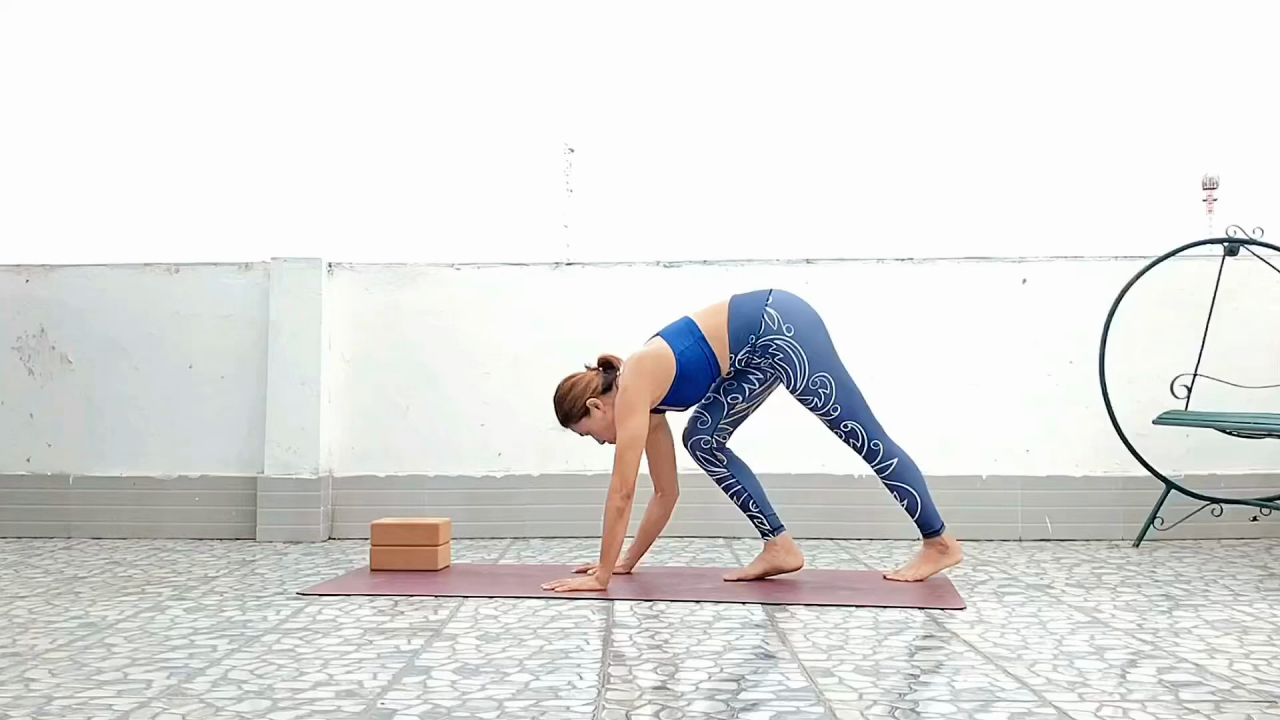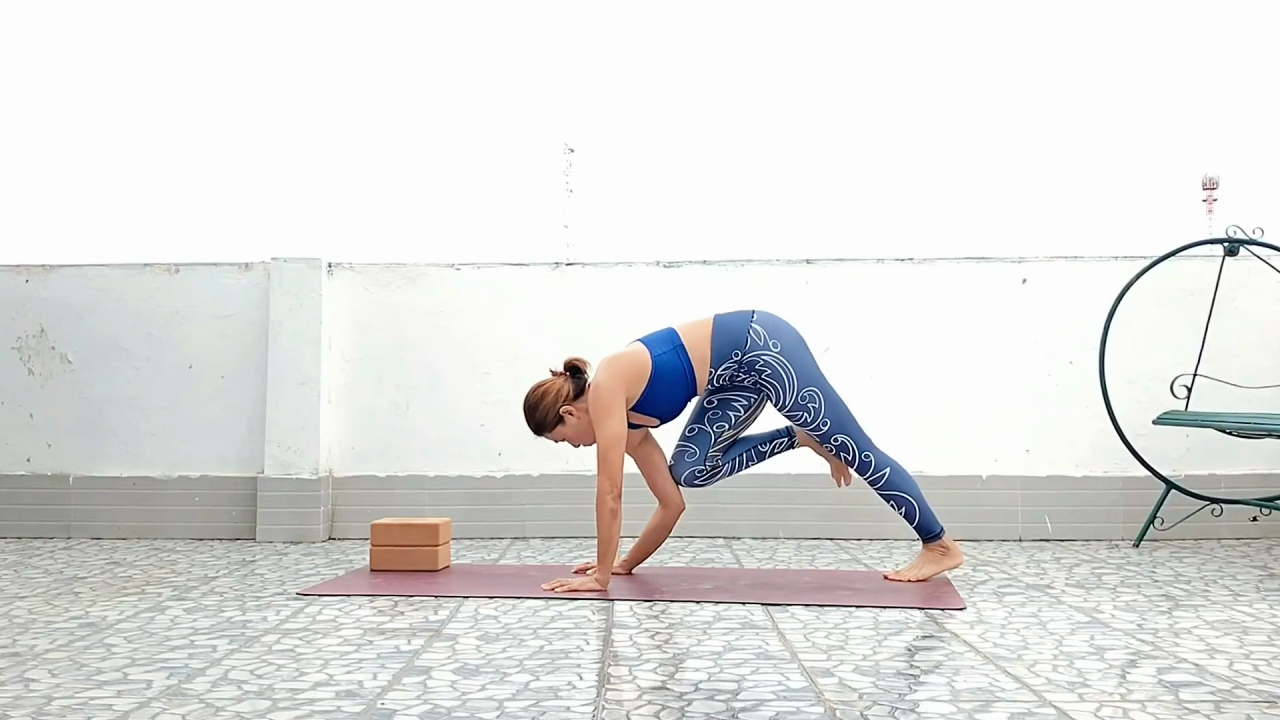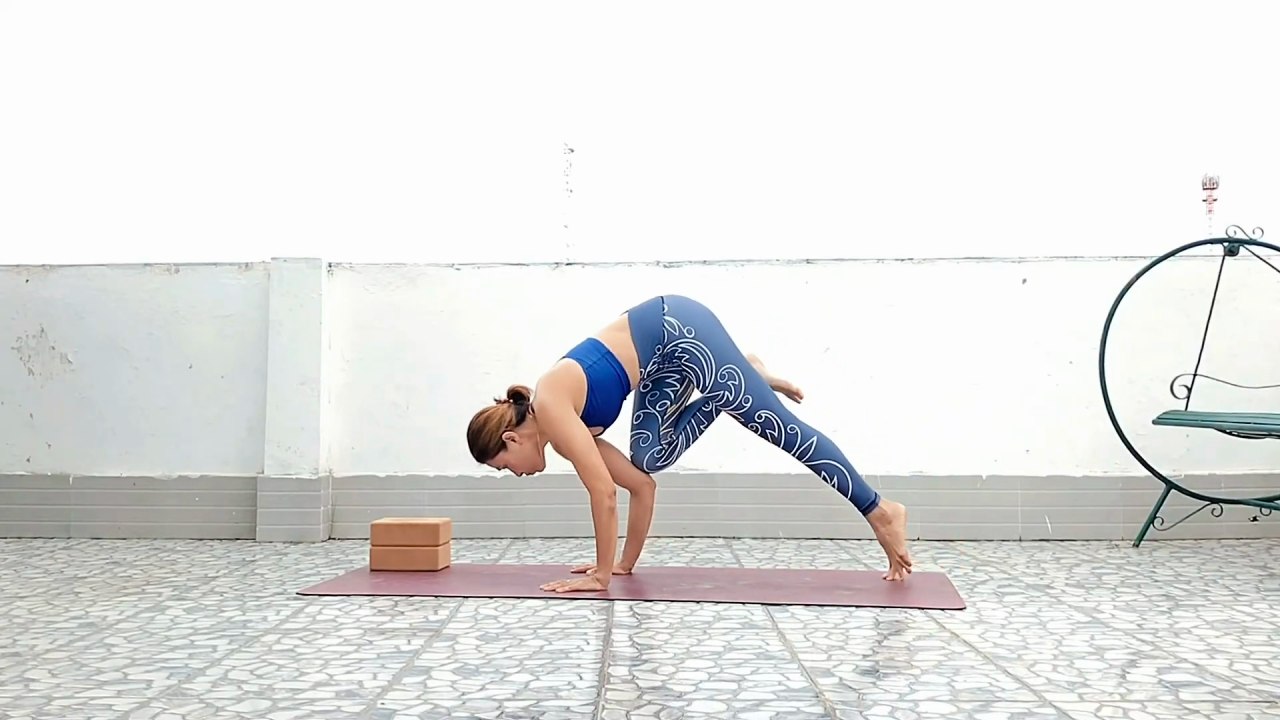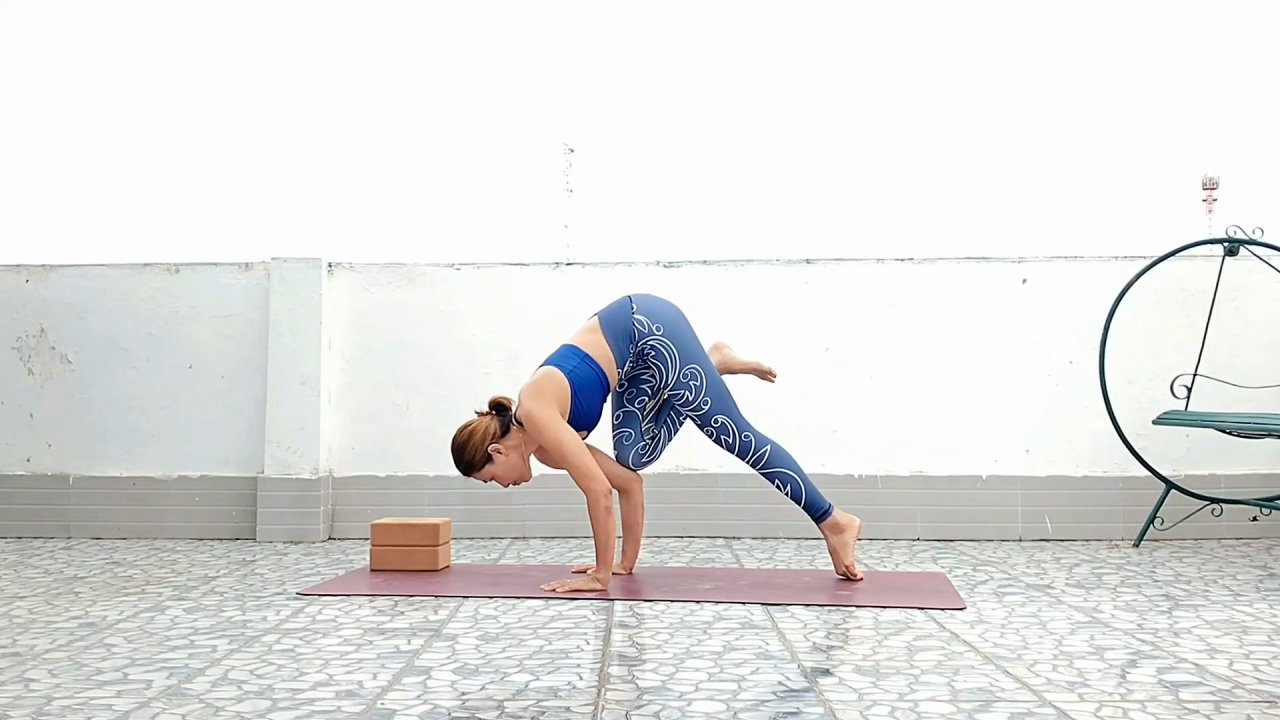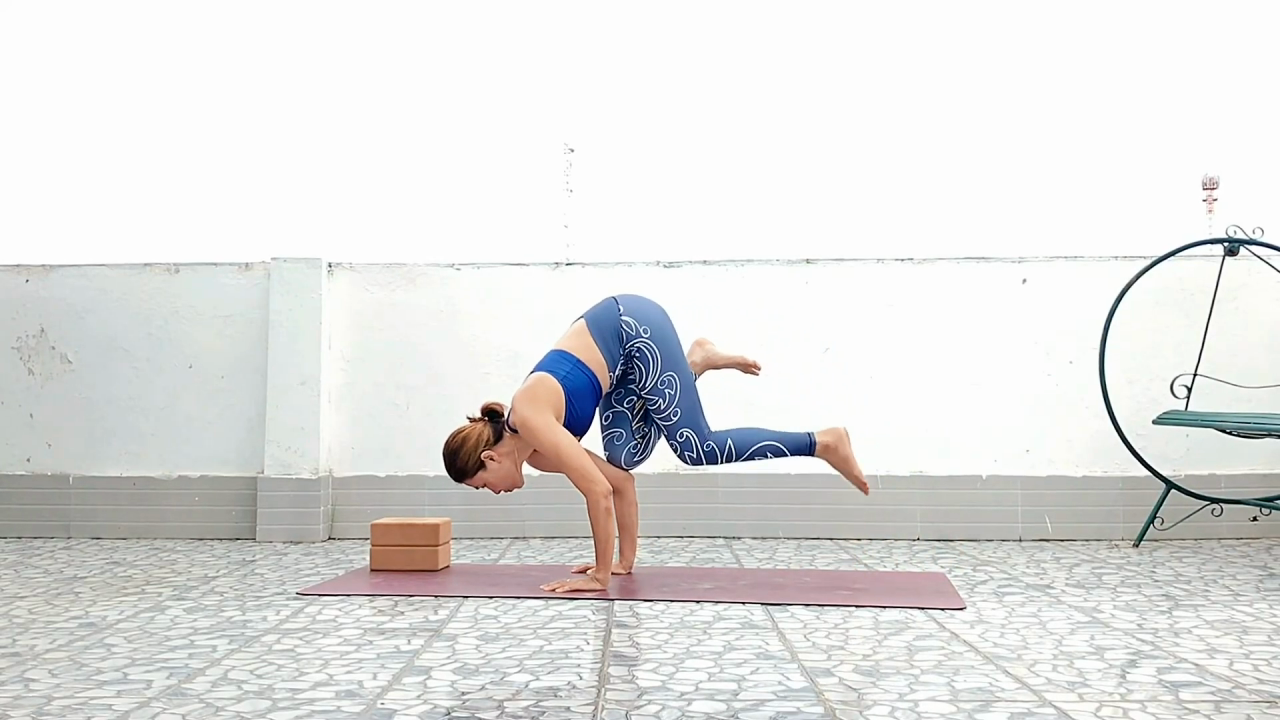
dt=1s
person 1, frame 1
left shoulder: (632, 389)
right shoulder: (647, 399)
left elbow: (622, 493)
right elbow: (666, 493)
left wrist: (602, 576)
right wrist: (626, 563)
left hip: (778, 326)
right hip: (761, 341)
left knee: (863, 436)
right knee: (702, 441)
left ankle: (939, 544)
right ankle: (778, 546)
person 1, frame 2
left shoulder: (605, 389)
right shoulder: (627, 418)
left elbow: (610, 494)
right elbow: (672, 503)
left wrist: (601, 576)
right wrist: (625, 564)
left hip: (759, 344)
right hip: (739, 367)
left knee: (853, 449)
right knee: (691, 470)
left ankle: (939, 545)
right ankle: (800, 437)
person 1, frame 3
left shoulder: (549, 406)
right shoulder: (566, 427)
left elbow: (603, 492)
right elbow: (640, 484)
left wrist: (602, 575)
right wrist: (625, 563)
left hip: (676, 328)
right hip: (663, 350)
left knee: (779, 427)
right knee: (649, 460)
left ankle: (880, 512)
right ankle: (745, 378)
person 1, frame 4
left shoulder: (535, 413)
right shoulder: (546, 446)
left elbow: (599, 491)
right elbow: (626, 481)
left wrist: (601, 574)
right wrist: (625, 562)
left hip: (645, 327)
right hip: (636, 352)
left knee: (732, 433)
right knee: (633, 459)
left ankle: (832, 521)
right ankle: (712, 364)
person 1, frame 5
left shoulder: (530, 420)
right shoulder: (537, 450)
left elbow: (599, 492)
right elbow: (618, 480)
left wrist: (601, 575)
right wrist: (624, 560)
left hip: (632, 327)
right hip: (623, 345)
left knee: (695, 446)
right knee: (624, 458)
left ankle: (822, 443)
right ankle: (695, 362)
